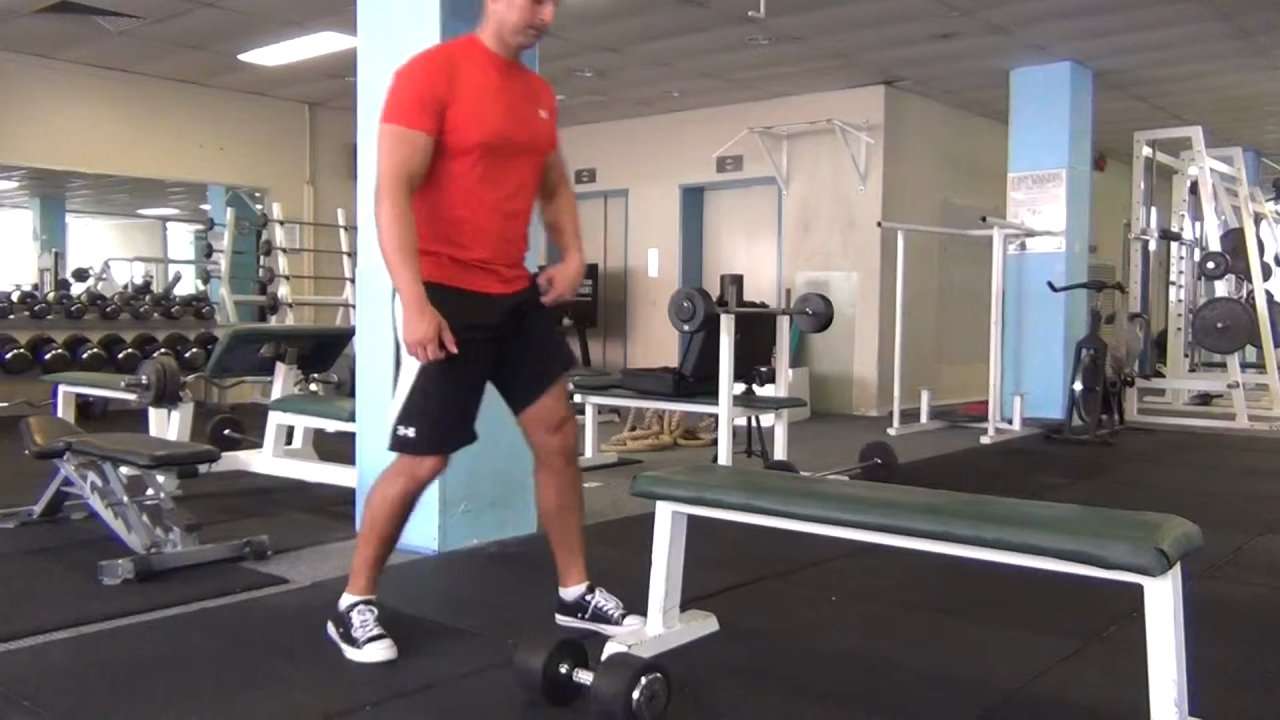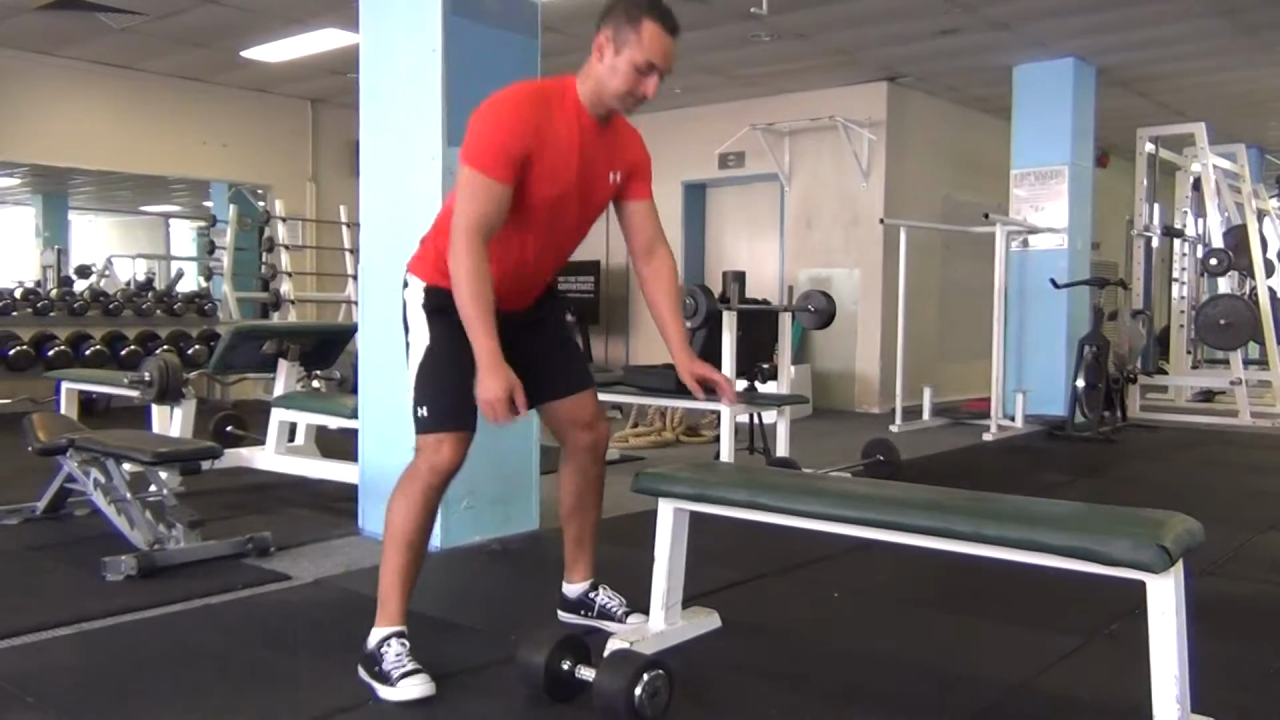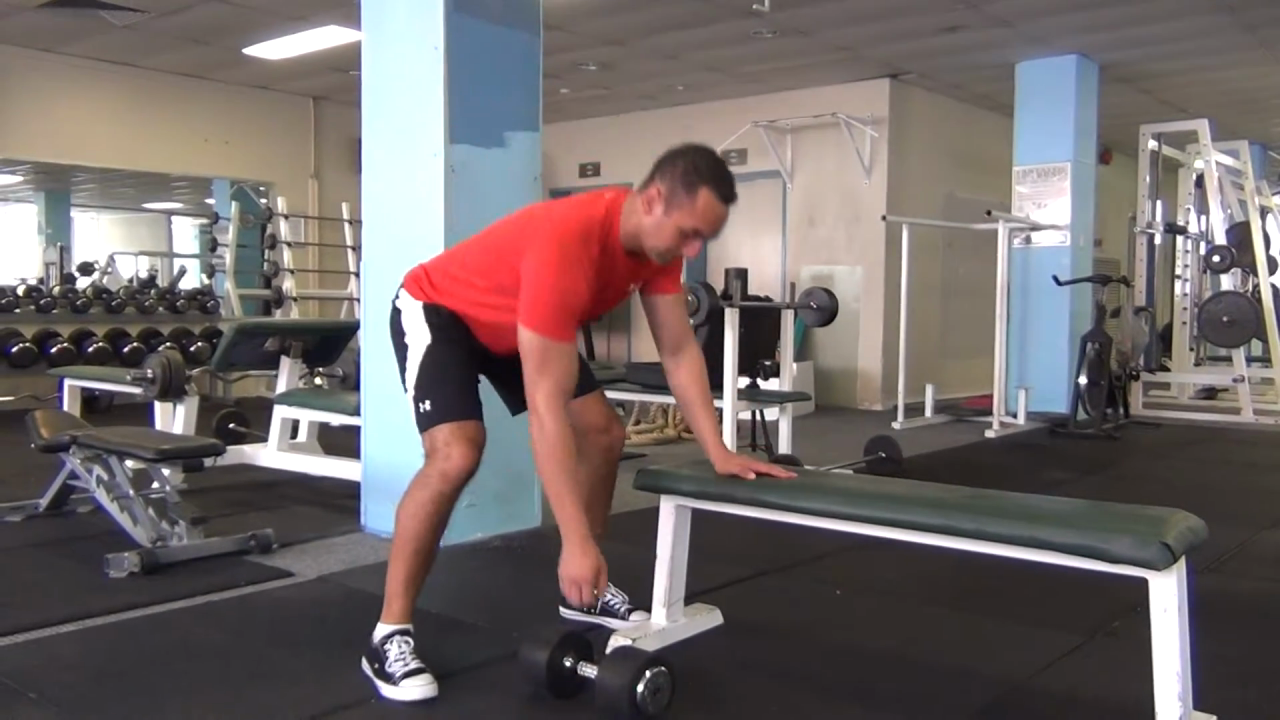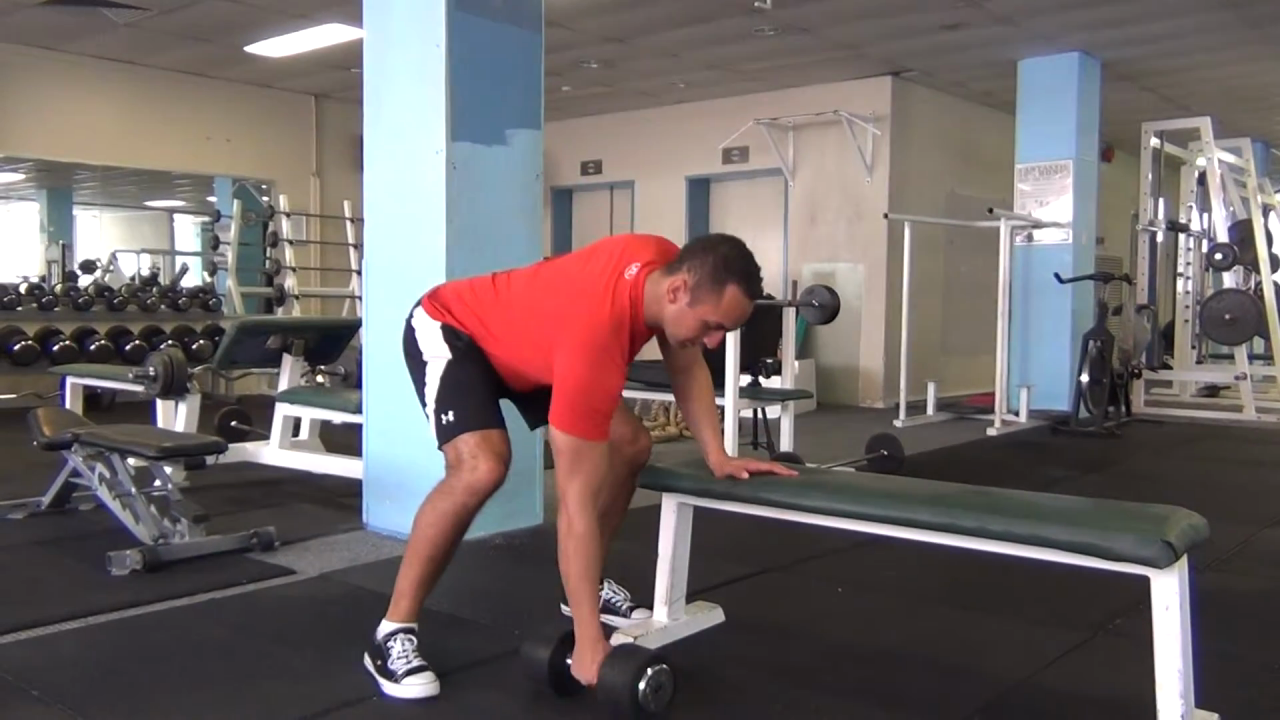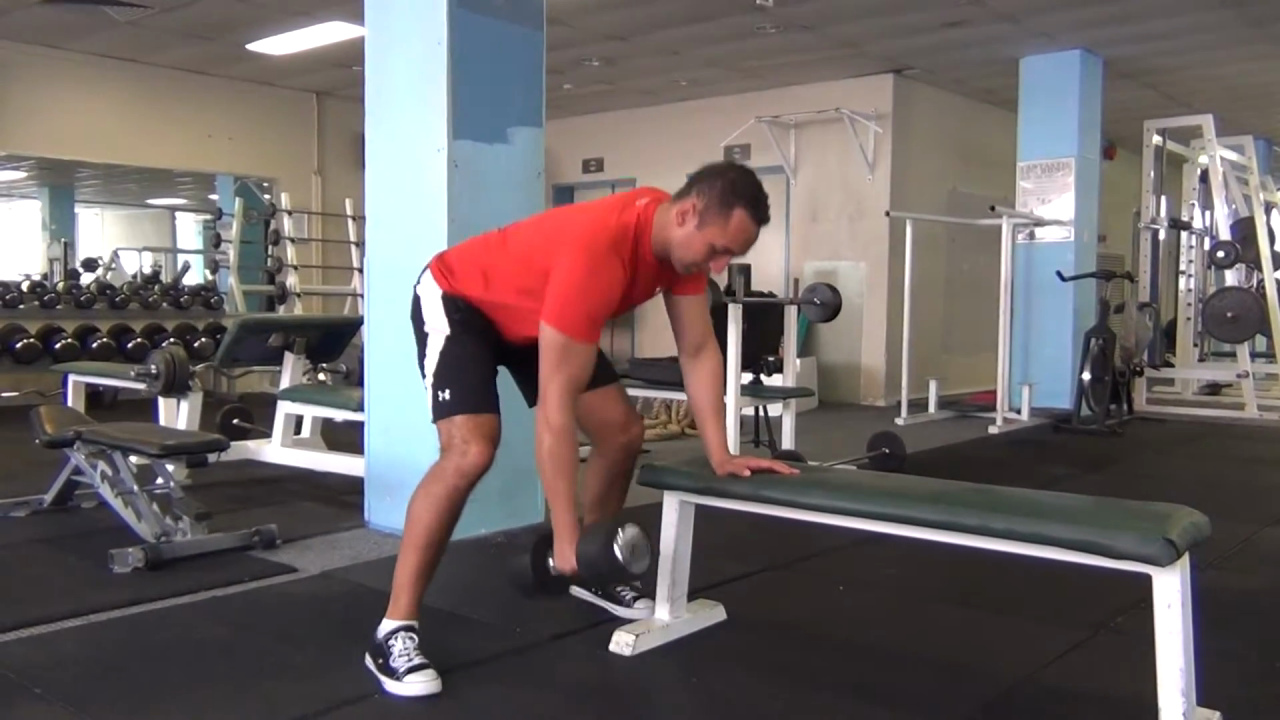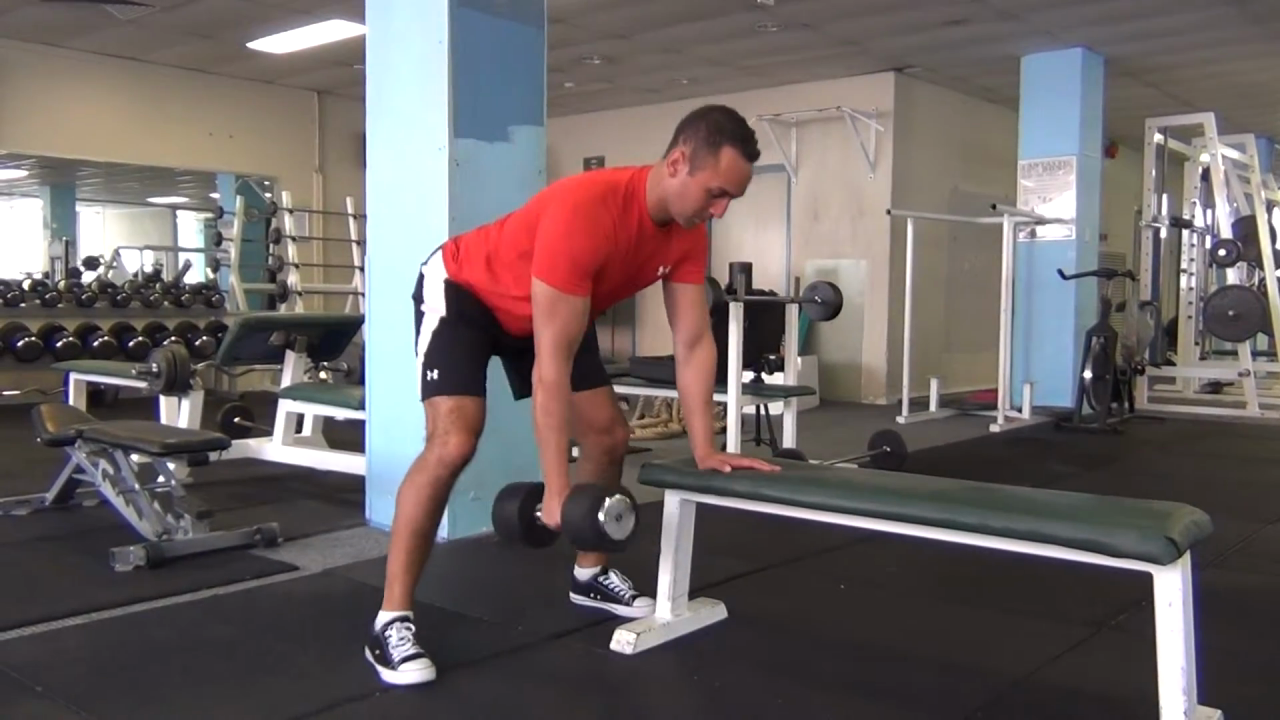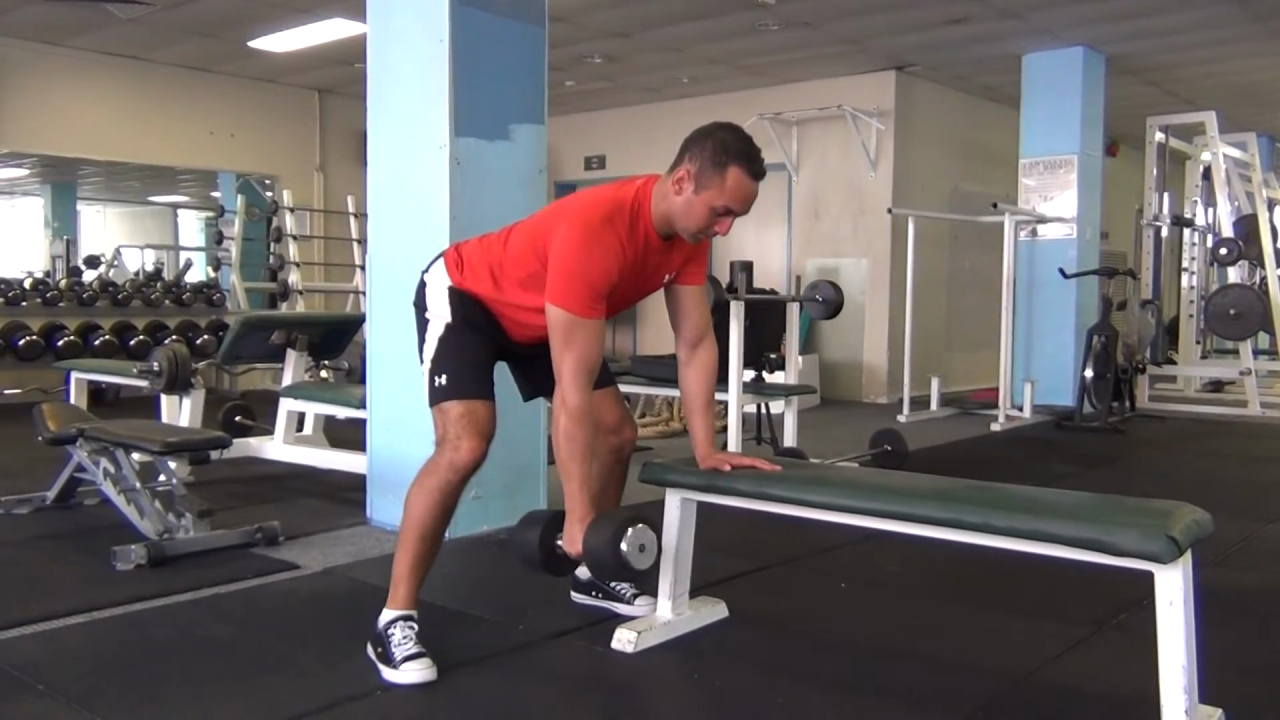
dt=0.4s
person 1, frame 1
left shoulder: (537, 93)
right shoulder: (430, 73)
left elbow: (554, 183)
right elbow: (393, 195)
left wrist: (572, 252)
right wrist: (415, 300)
left hip: (515, 293)
right hip: (441, 296)
left knee: (559, 437)
right knee: (421, 460)
left ankle: (575, 592)
right ankle: (354, 603)
person 1, frame 2
left shoulder: (626, 146)
right shoulder: (513, 114)
left elbow: (650, 250)
right elbow: (468, 241)
left wrist: (682, 353)
right wrist: (489, 359)
left hip: (529, 298)
right hip: (447, 289)
left knee: (587, 431)
right knee: (442, 452)
left ankle: (578, 590)
right ankle: (386, 633)
person 1, frame 3
left shoulder: (656, 241)
right shoulder: (565, 246)
left elbow: (679, 349)
right elbow: (548, 406)
left wrist: (718, 451)
right wrist: (577, 543)
left hip: (519, 330)
right hip: (437, 309)
left knee: (604, 434)
right knee: (456, 457)
left ankle: (585, 593)
right ankle: (390, 633)
person 1, frame 4
left shoulder: (667, 265)
right shoulder: (593, 339)
left elbow: (688, 369)
right elbow: (577, 504)
left wrist: (718, 458)
right wrist: (589, 640)
left hip: (520, 336)
right hip: (448, 331)
left knee: (630, 445)
right knee: (482, 467)
left ankle: (588, 588)
right ankle: (393, 632)
person 1, frame 5
left shoulder: (677, 232)
right shoulder: (595, 253)
left elbow: (698, 351)
right elbow: (555, 411)
left wrist: (721, 455)
right wrist: (565, 539)
left hip: (533, 311)
right hip: (456, 299)
left knee: (623, 431)
right knee: (471, 452)
right ankle: (395, 630)
person 1, frame 6
left shoulder: (686, 233)
right shoulder: (582, 210)
left elbow: (693, 343)
right elbow: (552, 362)
left wrist: (705, 450)
right wrist: (555, 490)
left hip: (556, 311)
right hip: (462, 291)
left knee: (609, 435)
right knee: (453, 444)
left ankle: (589, 574)
right ankle: (392, 618)
person 1, frame 7
left shoulder: (689, 233)
right shoulder: (593, 231)
left elbow: (695, 343)
right elbow: (574, 388)
left wrist: (706, 449)
right wrist: (577, 516)
left hip: (542, 316)
right hip: (462, 295)
left knee: (616, 434)
right knee: (465, 446)
left ankle: (591, 575)
right ankle: (395, 619)
